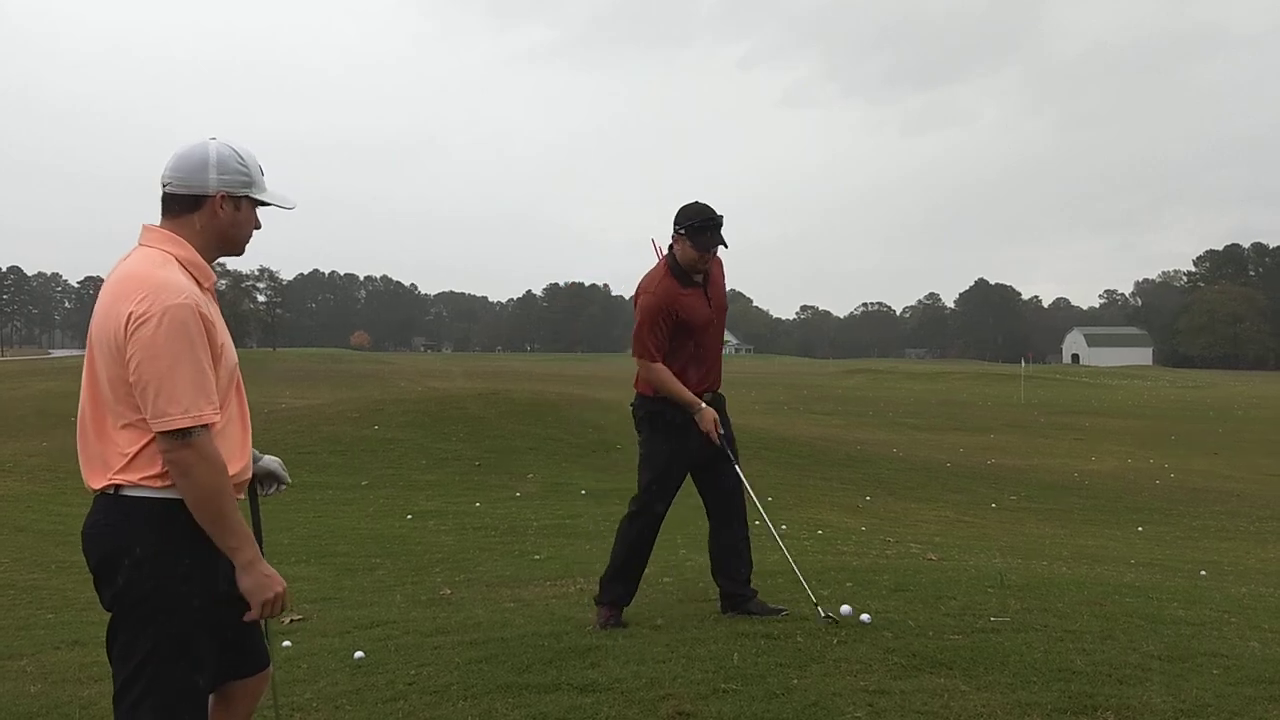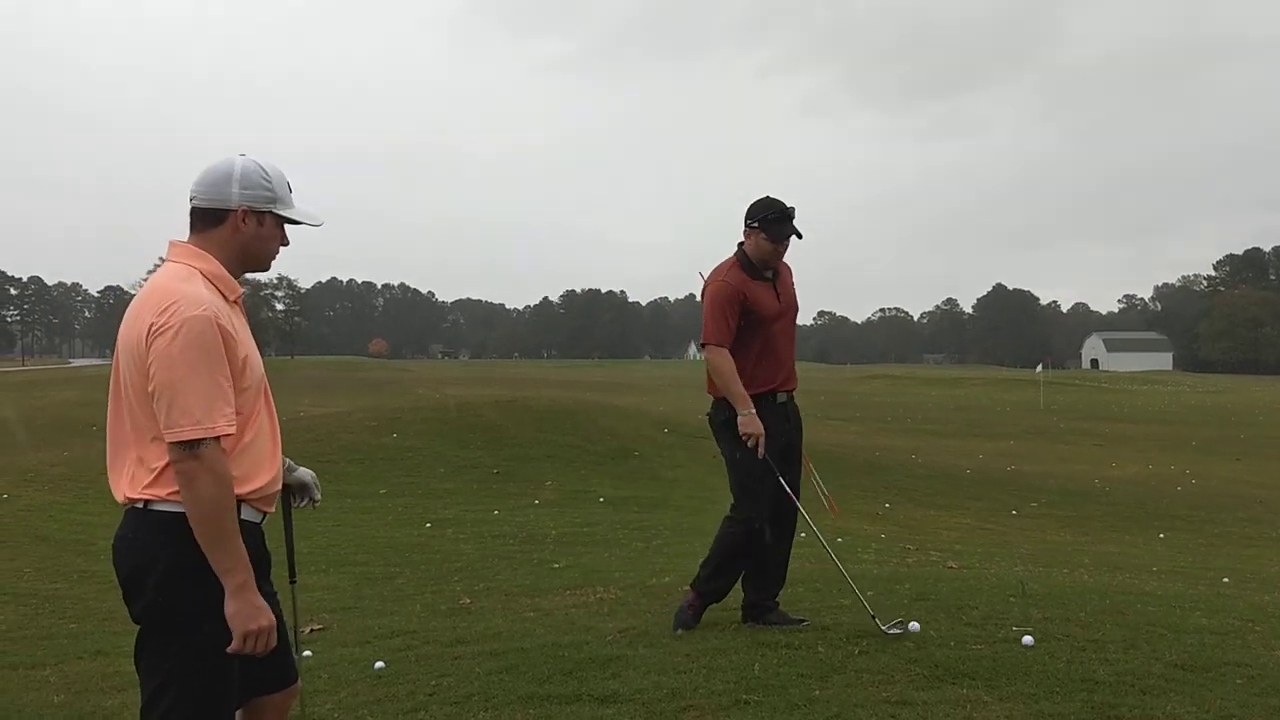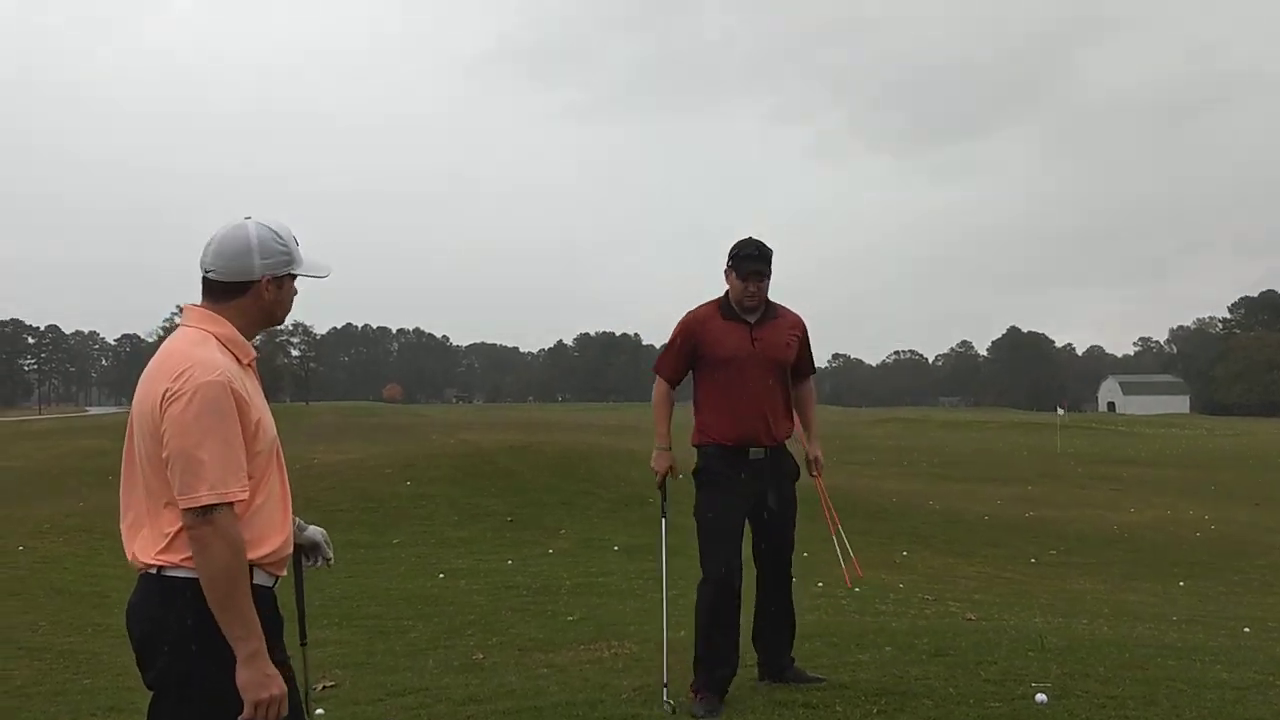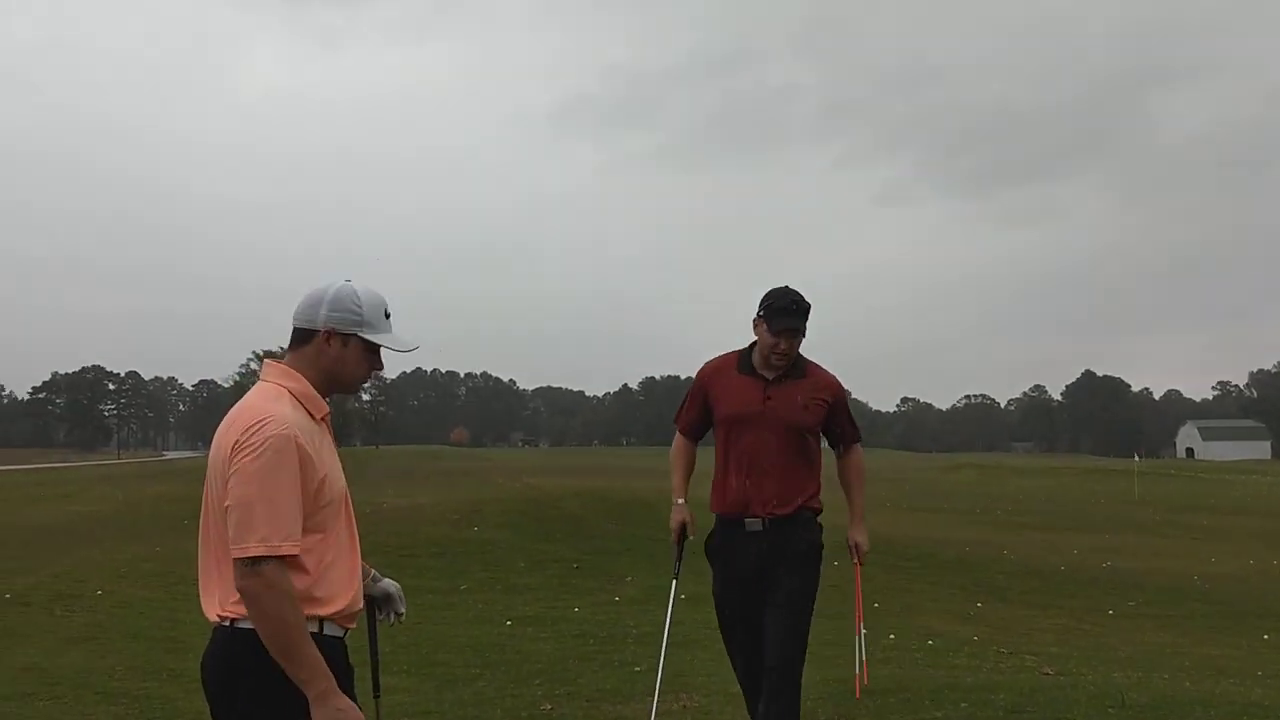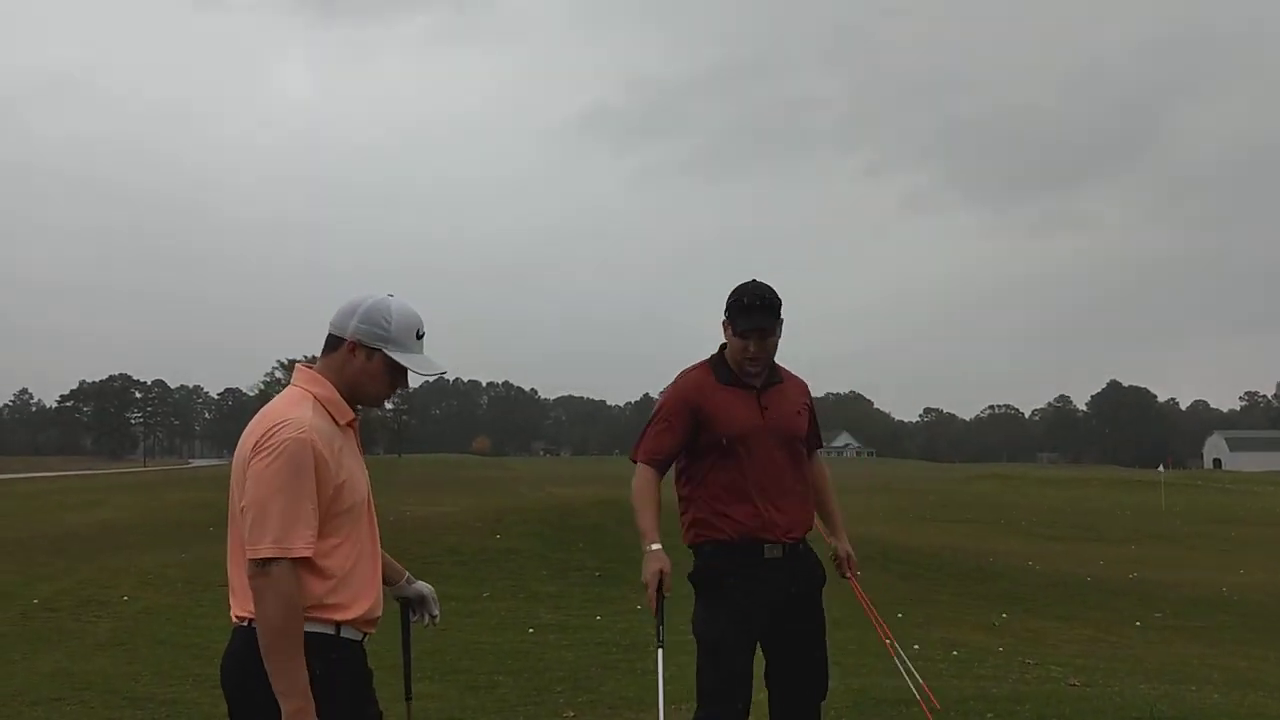
dt=0.7s
person 1, frame 1
left shoulder: (166, 278)
right shoulder: (168, 295)
right elbow: (184, 446)
left wrist: (244, 458)
right wrist: (249, 561)
left hip: (177, 523)
right hip: (159, 532)
person 1, frame 2
left shoulder: (202, 295)
right shoulder: (191, 308)
right elbow: (194, 458)
left wrist: (275, 467)
right wrist: (239, 588)
left hip: (211, 535)
right hip: (188, 548)
person 1, frame 3
left shoulder: (216, 358)
right shoulder: (206, 374)
right elbow: (207, 522)
left wrist: (289, 526)
right wrist: (250, 655)
left hip: (227, 601)
right hip: (202, 613)
person 1, frame 4
left shoulder: (296, 415)
right shoulder: (275, 426)
right elbow: (259, 573)
left wrist: (366, 578)
left hip: (300, 650)
right hip: (274, 663)
person 1, frame 5
left shoulder: (333, 423)
right shoulder: (295, 431)
right elbow: (271, 574)
left wrist: (399, 579)
left hip: (330, 654)
right hip: (291, 665)
person 2, frame 1
left shoulder: (713, 268)
right shoulder: (658, 291)
right elbow: (647, 362)
right wrist: (696, 408)
left hip: (708, 405)
right hip: (667, 411)
left knee: (729, 502)
right knee: (649, 507)
left ankle: (737, 594)
right ankle: (611, 601)
person 2, frame 2
left shoulder: (782, 273)
right shoulder: (726, 283)
right elbow: (715, 351)
right wrist: (746, 411)
left hip: (784, 408)
right hip: (745, 415)
left knee: (782, 511)
right knee: (751, 512)
left ankle: (761, 603)
right ankle: (701, 593)
person 2, frame 3
left shoulder: (791, 325)
right shoulder: (697, 324)
left elbow: (802, 382)
right elbow: (665, 383)
left wrist: (812, 440)
right wrist: (663, 447)
left hip: (774, 463)
right hip: (721, 467)
left knee: (776, 568)
right knee: (720, 575)
left ankle: (775, 661)
person 2, frame 4
left shoulder: (824, 386)
right shoulder: (714, 375)
left elbow: (849, 449)
right elbow: (685, 437)
left wrist: (857, 521)
right wrist: (679, 500)
left hip: (795, 539)
right hip: (733, 537)
left knee: (782, 659)
right knee: (749, 655)
person 2, frame 5
left shoulder: (796, 390)
right shoulder: (690, 390)
right elbow: (647, 469)
left wrist: (837, 532)
right wrist: (653, 547)
left hip: (794, 563)
right hip: (727, 567)
